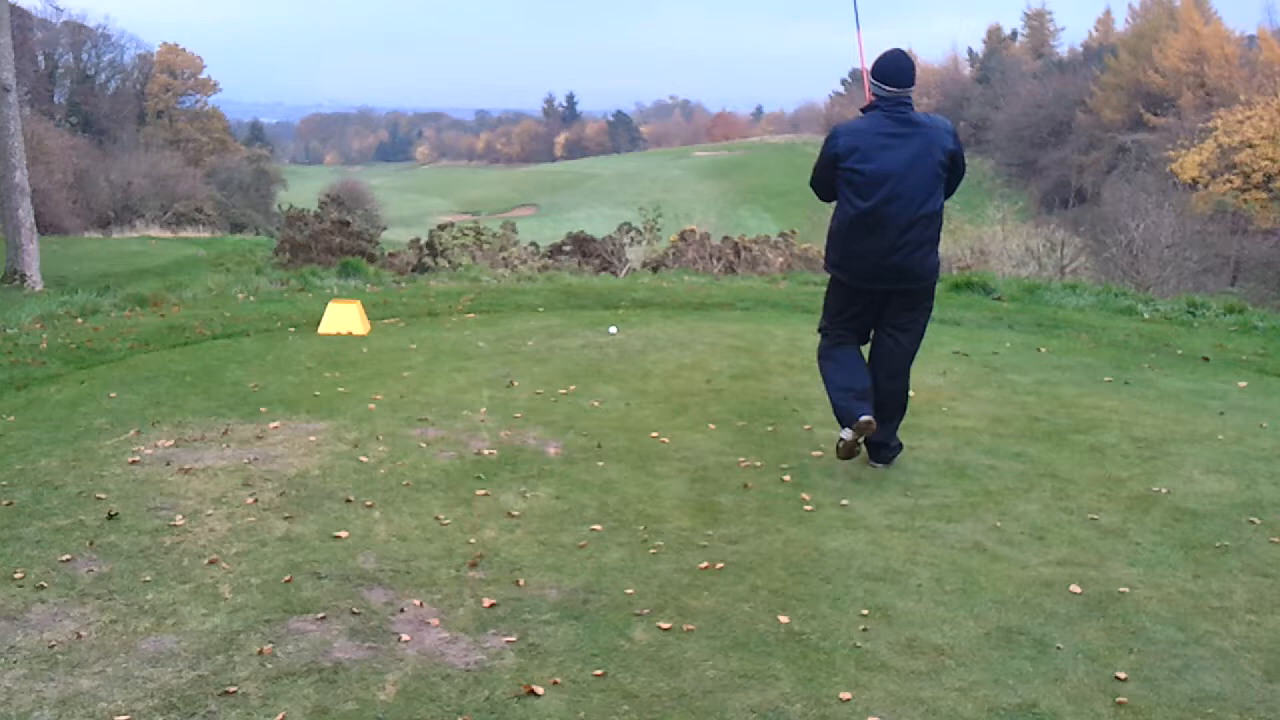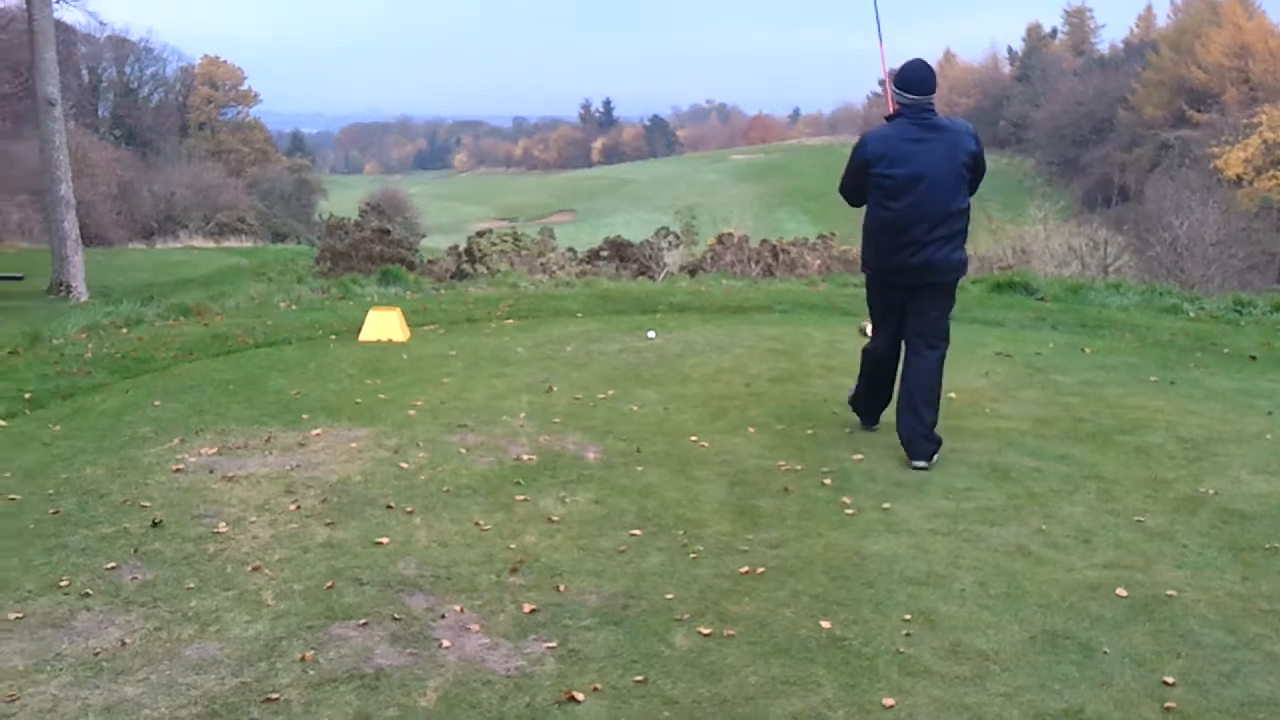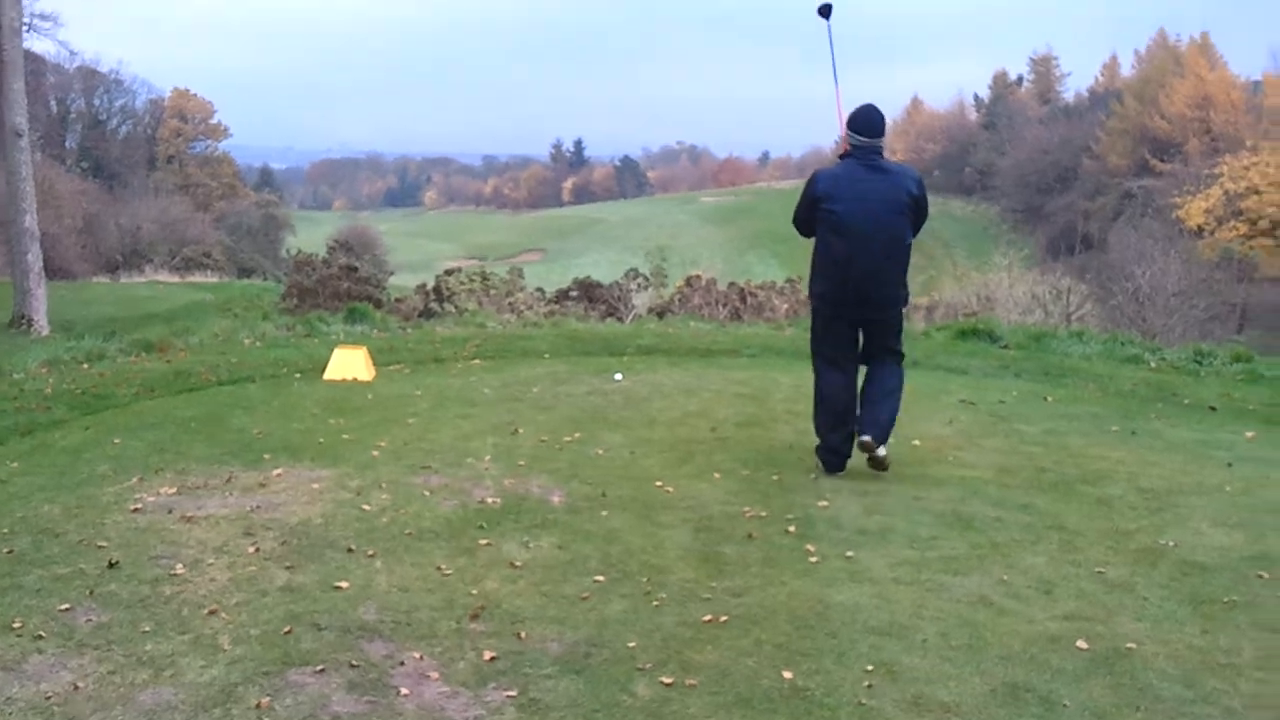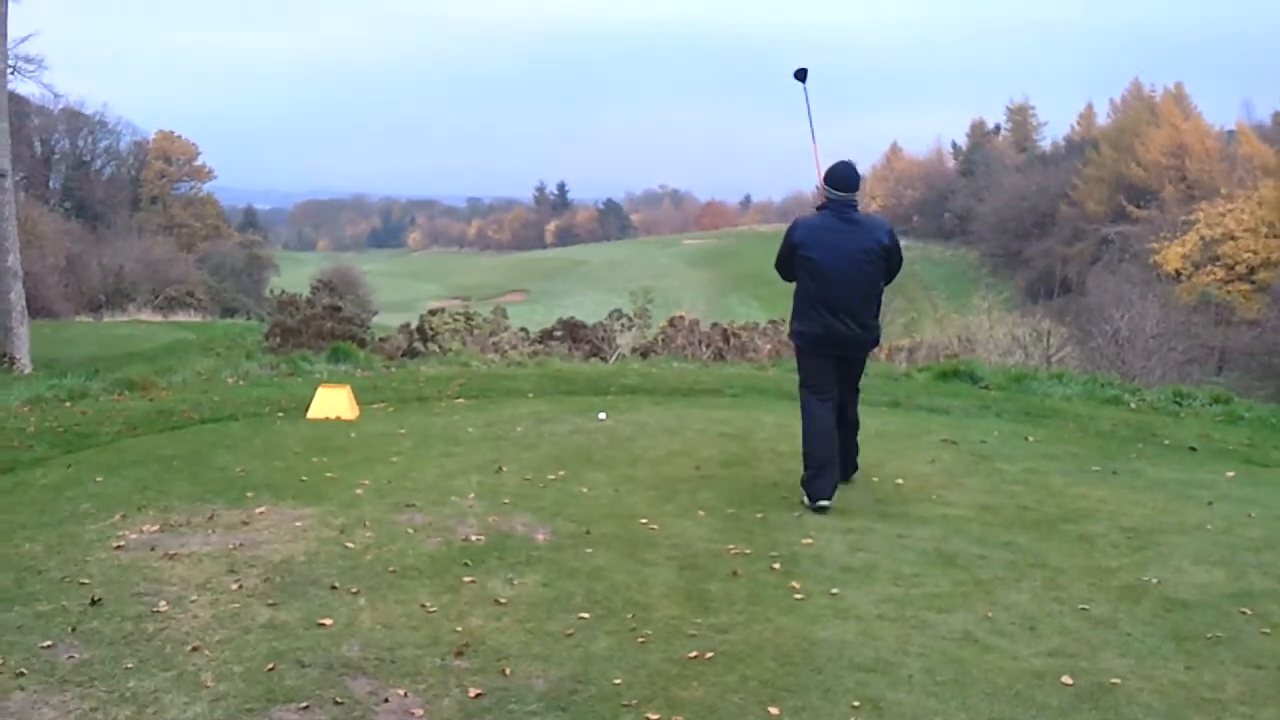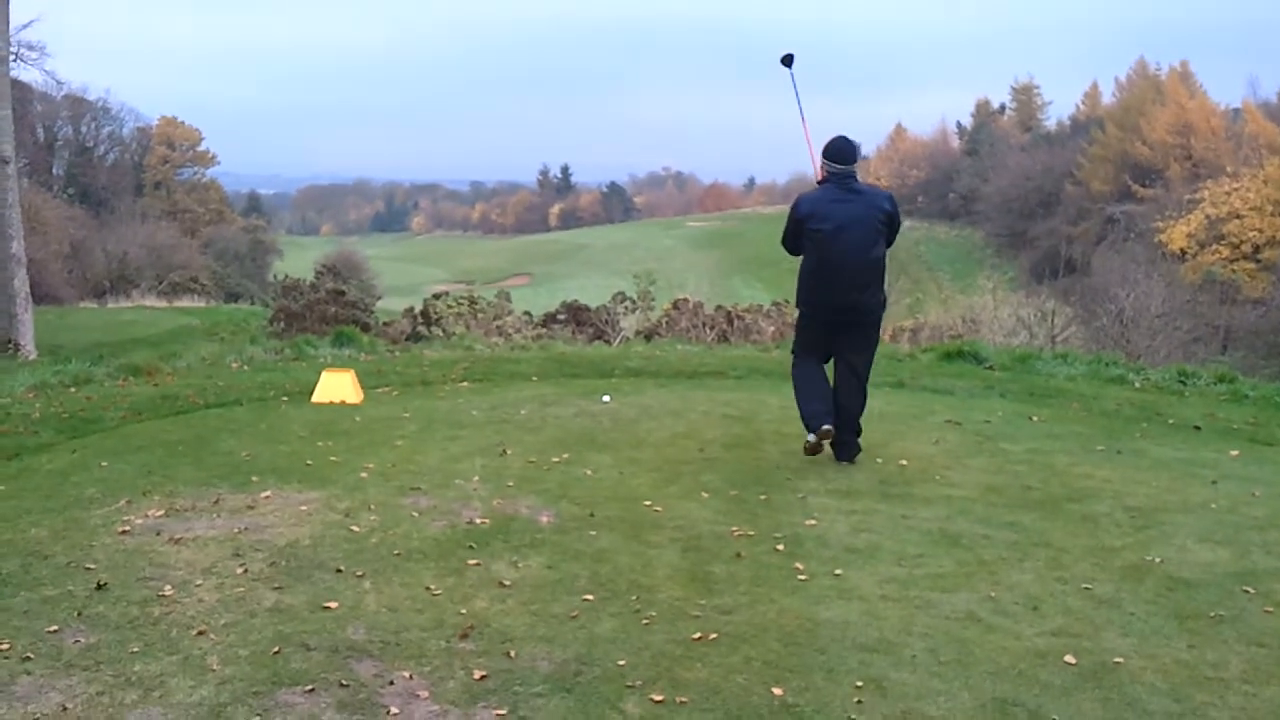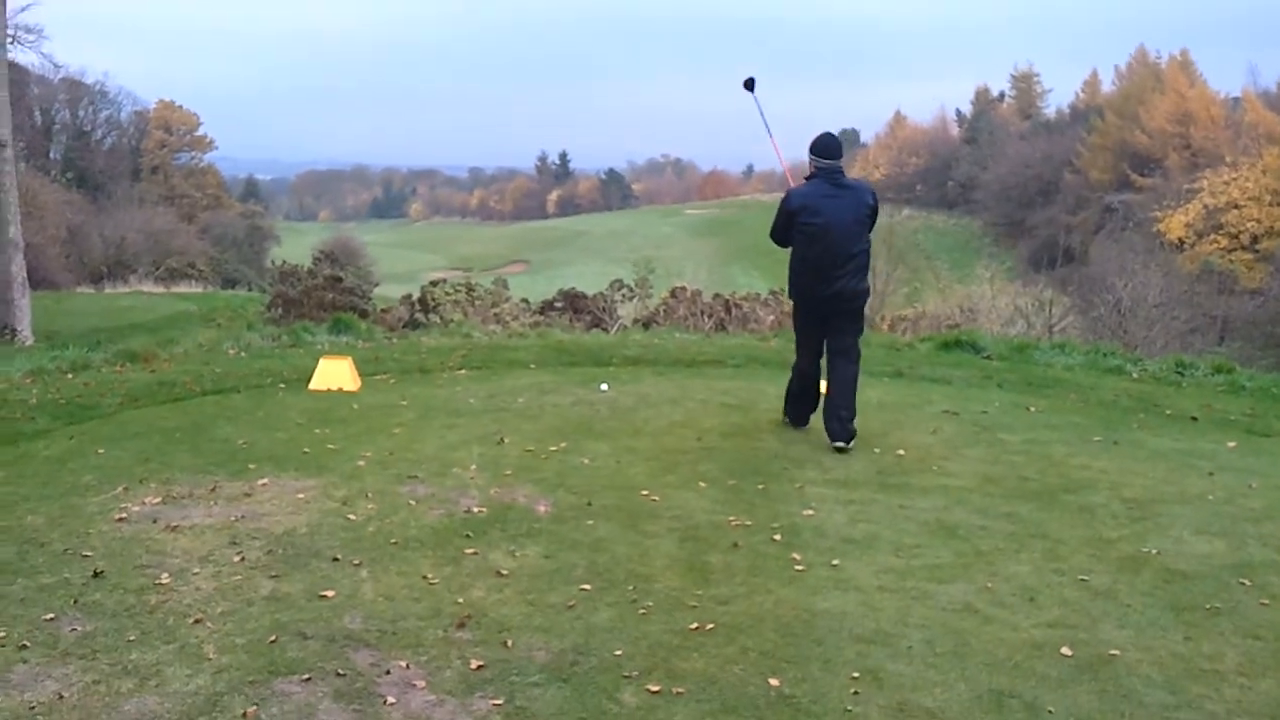
dt=0.3s
person 1, frame 1
left shoulder: (845, 135)
right shoulder: (943, 133)
left elbow: (822, 189)
right elbow: (950, 186)
left hip: (854, 263)
right hip: (915, 268)
left knee: (840, 338)
right knee: (895, 351)
left ankle: (857, 414)
right ankle: (882, 444)
person 1, frame 2
left shoulder: (874, 141)
right shoulder: (965, 136)
left elbow: (851, 194)
right elbow: (972, 185)
left hip: (886, 262)
right hip: (940, 262)
left knee: (885, 337)
right knee: (927, 347)
left ankle: (867, 409)
right ankle: (920, 444)
person 1, frame 3
left shoulder: (823, 180)
right shoulder: (908, 180)
left elbow: (803, 226)
right elbow: (916, 225)
left hip: (834, 295)
right hip: (886, 295)
left knee: (834, 369)
right knee: (886, 362)
left ankle: (834, 455)
right ankle: (873, 434)
person 1, frame 4
left shoulder: (802, 228)
right shoulder: (881, 230)
left elbow: (785, 271)
right elbow: (891, 272)
left hip: (814, 333)
right hip: (859, 334)
left knee: (818, 404)
right knee: (847, 399)
left ankle: (820, 488)
right ankle: (844, 468)
person 1, frame 5
left shoulder: (807, 203)
right shoulder: (882, 199)
left elbow: (791, 245)
right elbow: (889, 238)
left hip: (818, 303)
right hip: (865, 304)
left knee: (808, 359)
right knee: (853, 372)
left ankle: (819, 424)
right ankle: (845, 446)
person 1, frame 6
left shoulder: (797, 197)
right shoulder: (865, 193)
left elbow: (779, 237)
left hip: (809, 292)
right hip: (850, 292)
left knee: (807, 353)
right knee: (845, 357)
left ankle: (797, 414)
right ankle: (841, 430)
